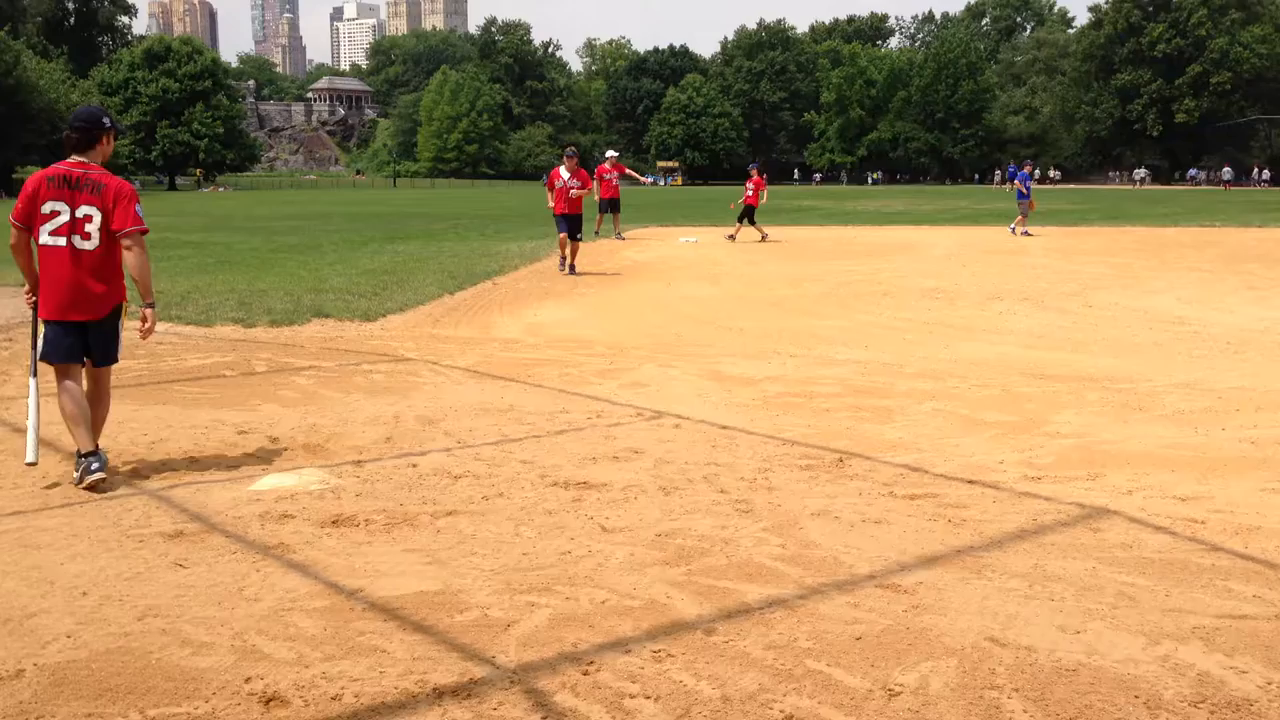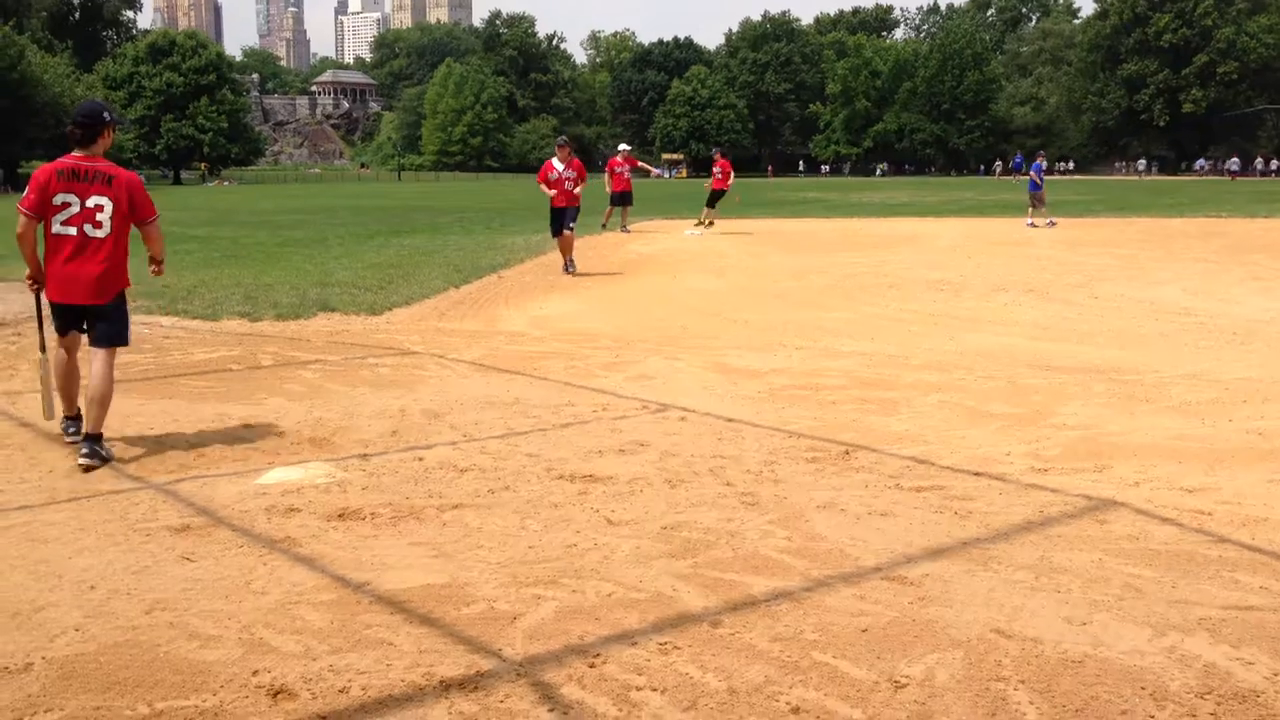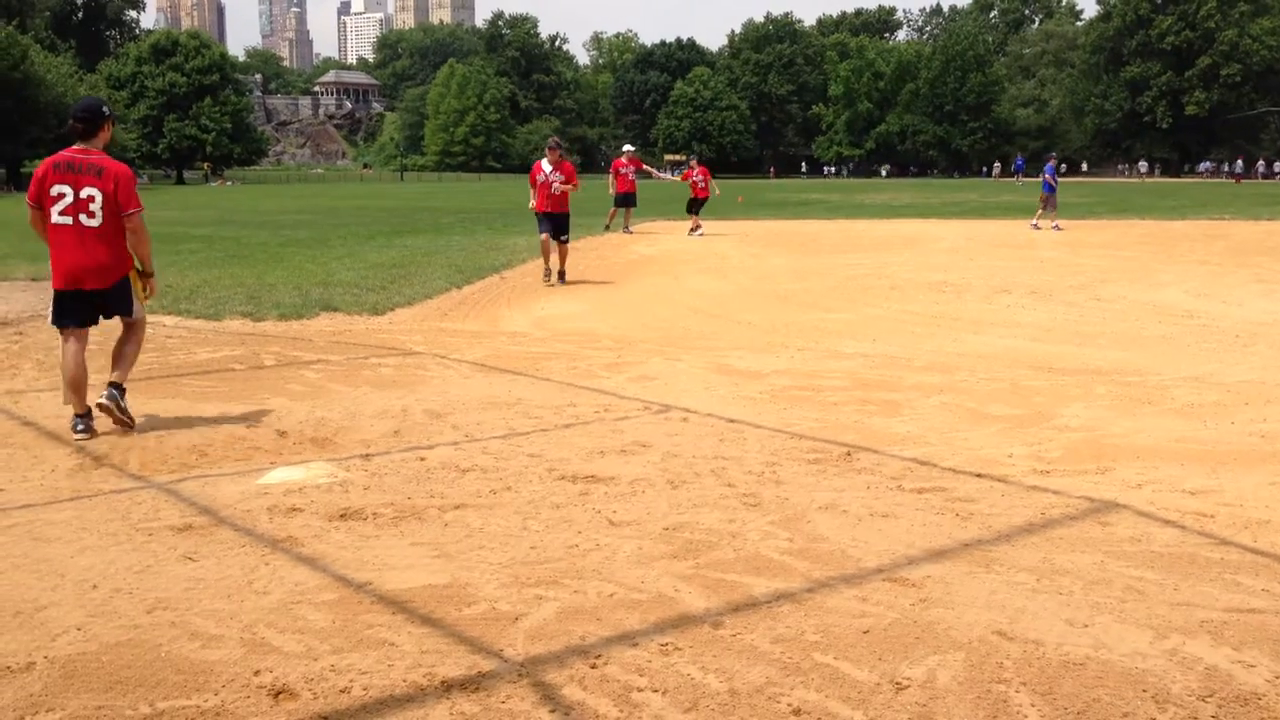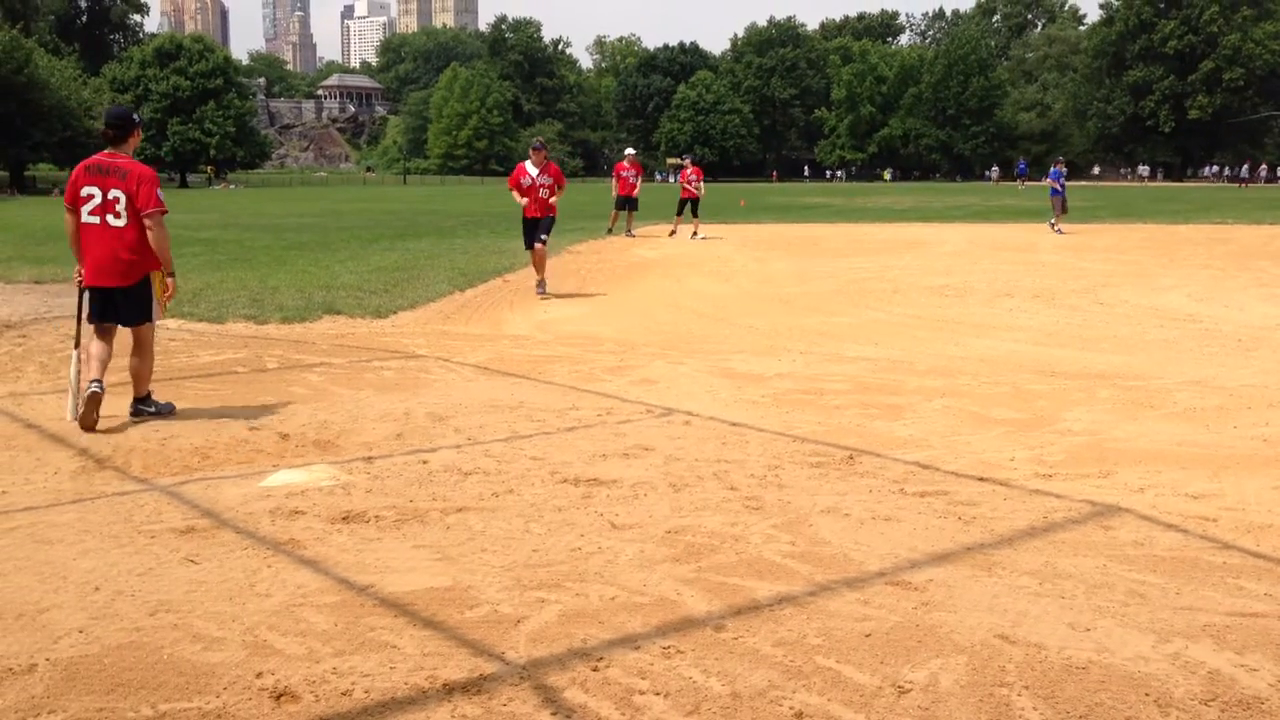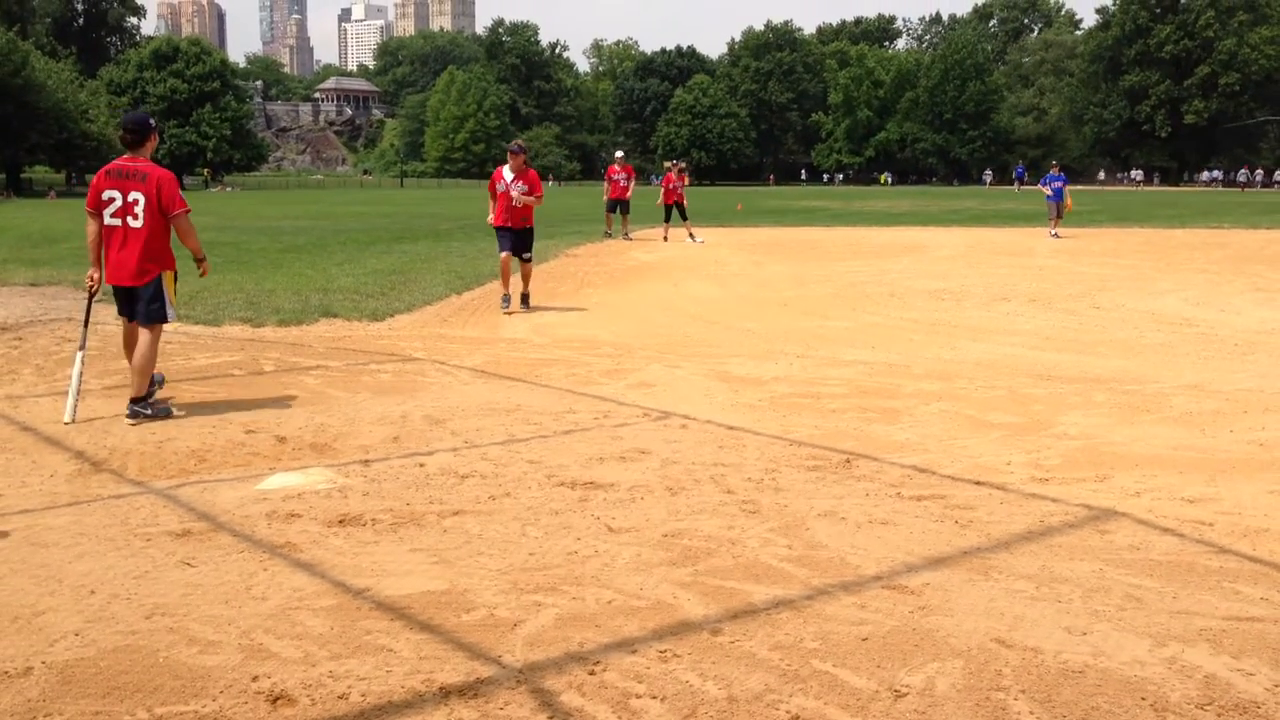
dt=0.4s
person 1, frame 1
left shoulder: (38, 182)
right shoulder: (117, 189)
left elbow: (17, 241)
right elbow: (133, 247)
left wrist: (32, 281)
right wrist: (148, 302)
left hip: (56, 300)
right hip: (103, 300)
left knee: (67, 378)
right knee: (99, 376)
left ankle: (88, 458)
right ankle: (90, 453)
person 1, frame 2
left shoulder: (46, 174)
right shoulder: (125, 180)
left elbow: (24, 230)
right elbow: (152, 234)
left wrist: (35, 269)
right wrist: (158, 257)
left hip: (61, 283)
right hip: (107, 285)
left knee: (66, 346)
right knee: (102, 359)
left ankle: (72, 421)
right ankle: (92, 439)
person 1, frame 3
left shoulder: (48, 167)
right shoulder: (118, 172)
left elbow: (36, 218)
right elbow: (133, 227)
right wrist: (148, 271)
left hip: (66, 272)
right hip: (112, 270)
left knee: (73, 341)
right knee: (134, 325)
left ankle: (80, 418)
right ankle: (113, 391)
person 1, frame 4
left shoulder: (82, 171)
right shoulder: (142, 175)
left elbow: (71, 219)
right elbow: (154, 226)
left wrist: (81, 261)
right wrist: (168, 272)
left hip: (96, 270)
right hip: (136, 269)
left knee: (102, 332)
right knee: (142, 333)
left ankle: (94, 385)
right ankle: (141, 401)
person 1, frame 5
left shoulder: (103, 175)
right shoulder: (161, 177)
left elbow: (94, 223)
right elbow: (182, 224)
left wrist: (95, 266)
right wrist: (200, 256)
left hip: (118, 268)
right hip: (153, 268)
left knee: (132, 325)
right knee: (149, 332)
left ankle: (145, 383)
right ankle: (137, 404)
